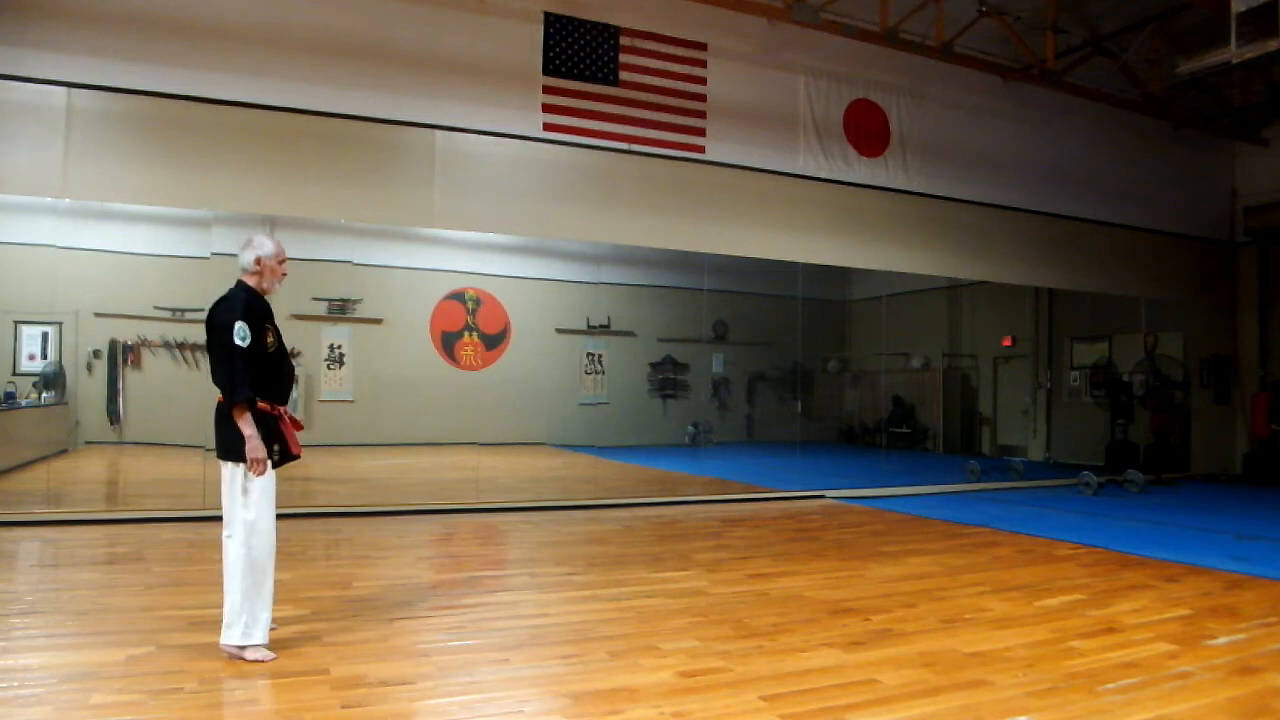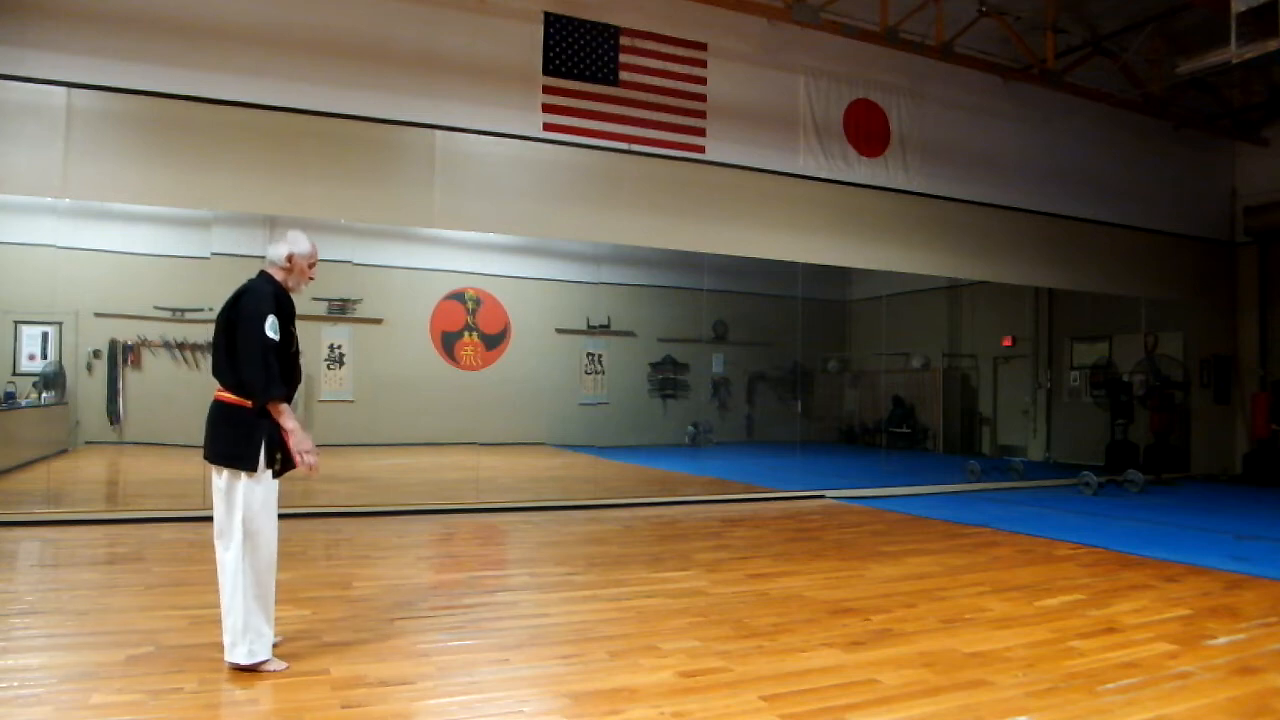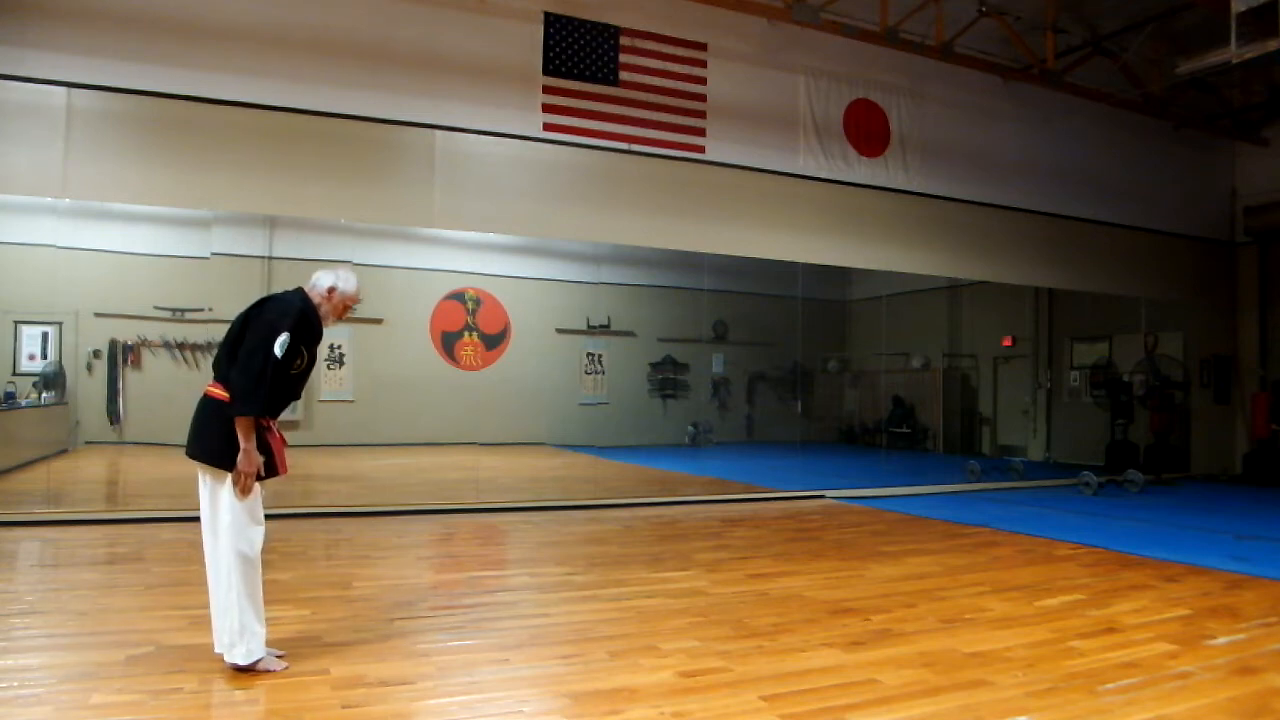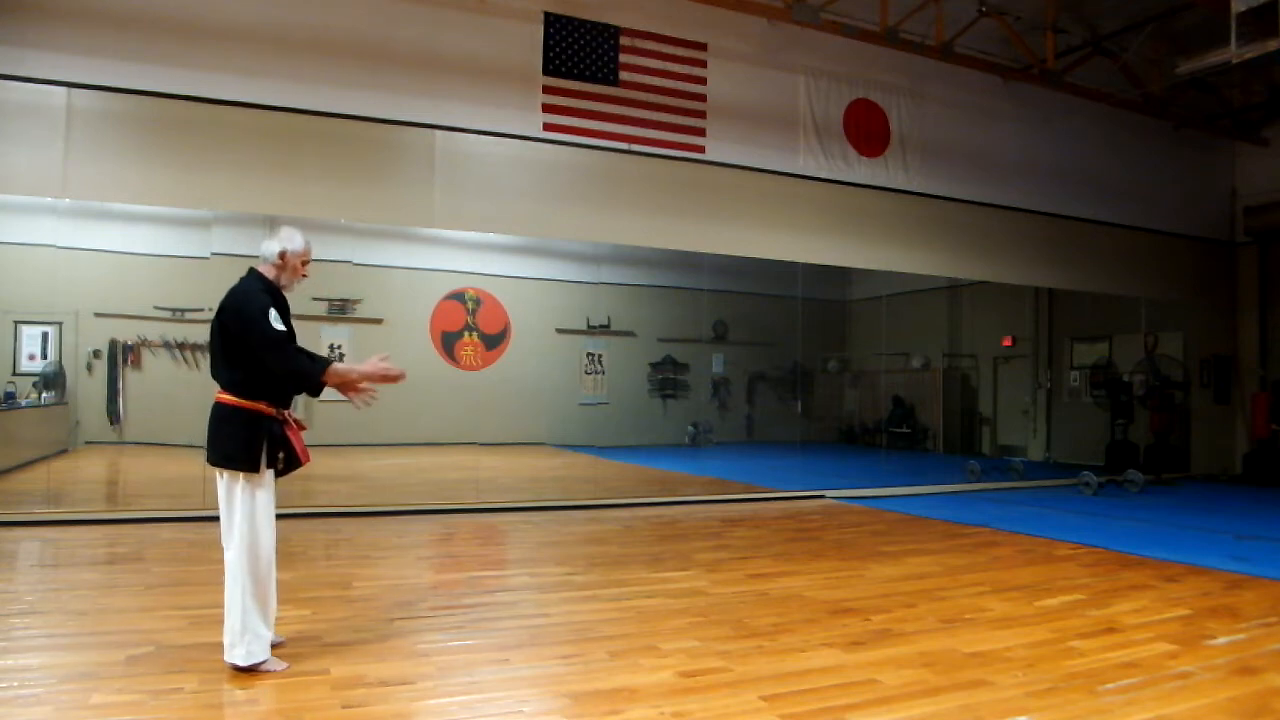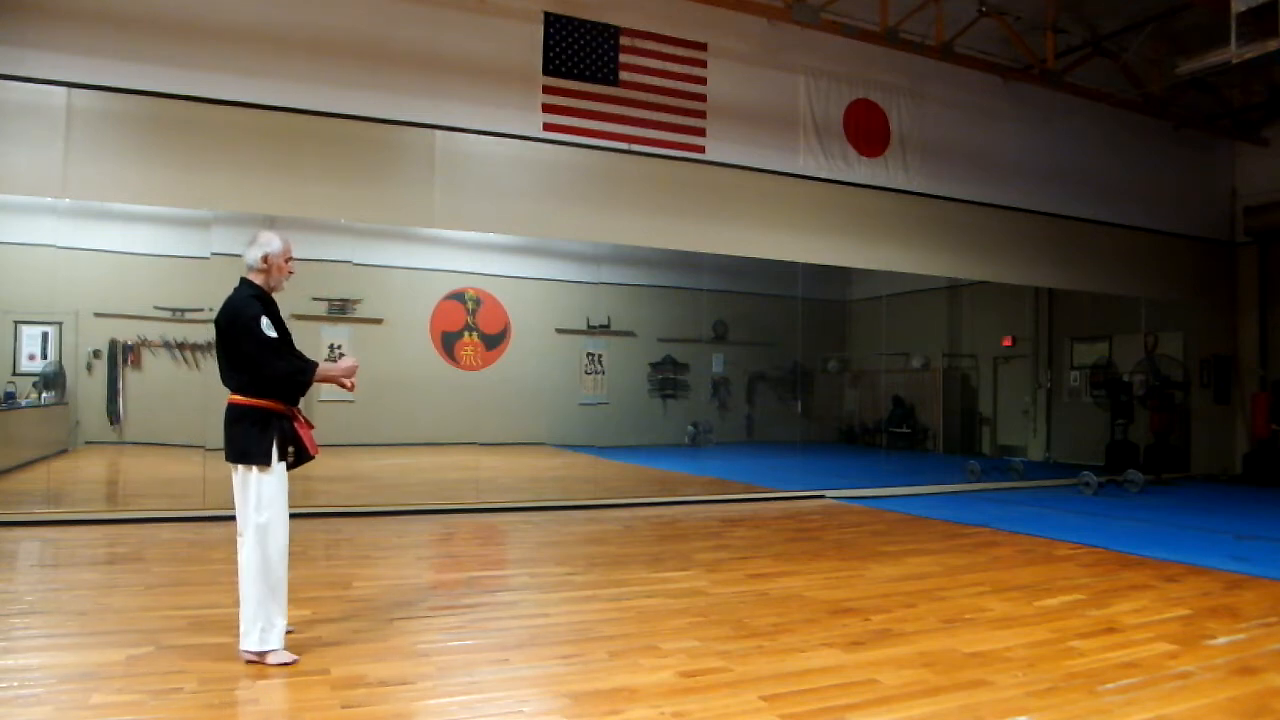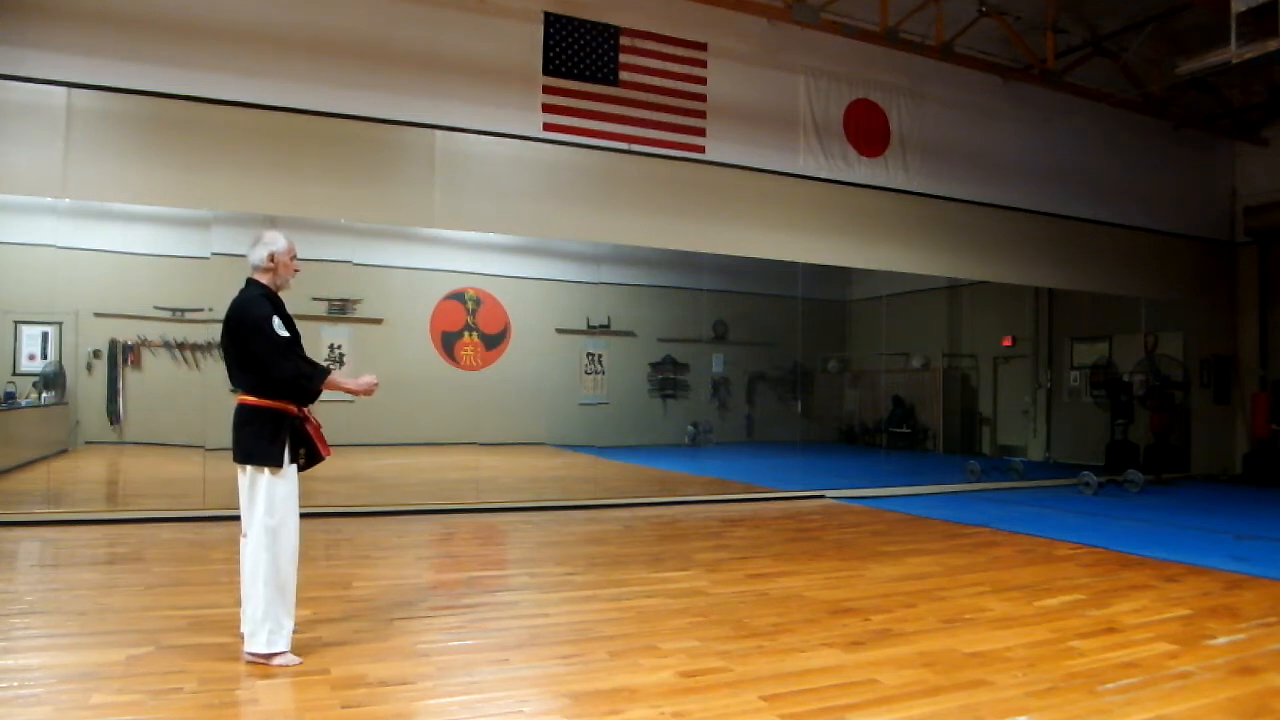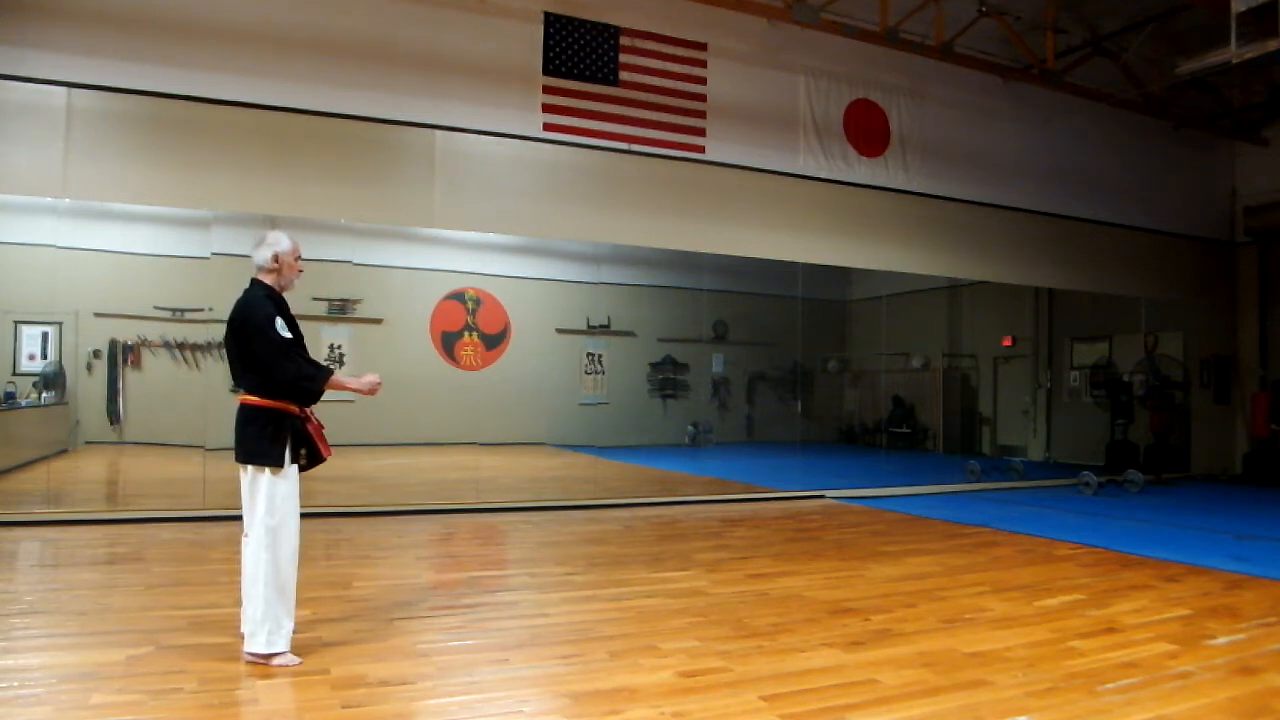
dt=0.7s
person 1, frame 1
left shoulder: (254, 305)
right shoulder: (235, 307)
right elbow: (233, 381)
left wrist: (275, 418)
right wrist: (252, 436)
left hip: (258, 424)
right hip: (246, 430)
left knee: (249, 526)
right knee: (251, 527)
left ankle: (245, 618)
right ankle: (241, 633)
person 1, frame 2
left shoulder: (263, 297)
right shoulder: (264, 299)
right elbow: (261, 374)
left wrist: (283, 423)
right wrist: (293, 429)
left hip: (240, 426)
right hip: (246, 430)
left knee: (240, 534)
right knee: (252, 537)
left ankle: (249, 632)
right ankle: (247, 649)
person 1, frame 3
left shoulder: (298, 316)
right shoulder: (286, 313)
right elbow: (247, 381)
left wrist: (255, 442)
right wrist: (248, 449)
left hip: (229, 430)
right hip: (228, 430)
left knee: (234, 537)
right knee: (237, 538)
left ankle: (241, 640)
right ankle: (244, 649)
person 1, frame 4
left shoulder: (259, 297)
right shoulder: (251, 299)
left elbow: (284, 363)
right elbow: (290, 362)
left wrist: (346, 380)
right wrist: (359, 372)
left hip: (248, 429)
right hip: (246, 431)
left knee: (253, 535)
right knee: (249, 537)
left ankle: (253, 632)
right ankle: (246, 649)
person 1, frame 5
left shoulder: (254, 303)
right shoulder: (246, 307)
left elbow: (277, 364)
right elbow: (280, 368)
left wrist: (329, 373)
right wrist: (333, 371)
left hip: (259, 426)
right hip: (257, 429)
left knee: (258, 527)
right knee: (265, 530)
left ankle: (261, 623)
right ankle: (259, 639)
person 1, frame 6
left shoulder: (257, 303)
right shoulder: (256, 307)
left elbow: (284, 367)
right elbow: (290, 368)
left wrist: (339, 381)
right wrist: (350, 384)
left hip: (264, 426)
right hip: (267, 429)
left knee: (263, 529)
right knee: (271, 530)
left ankle: (262, 626)
right ankle: (263, 640)
person 1, frame 7
left shoulder: (260, 304)
right shoulder: (260, 307)
left elbow: (285, 368)
right elbow: (293, 368)
left wrist: (342, 381)
right wrist: (354, 384)
left hip: (266, 426)
right hip: (268, 430)
left knee: (265, 528)
right knee: (272, 530)
left ankle: (262, 626)
right ankle: (264, 640)
